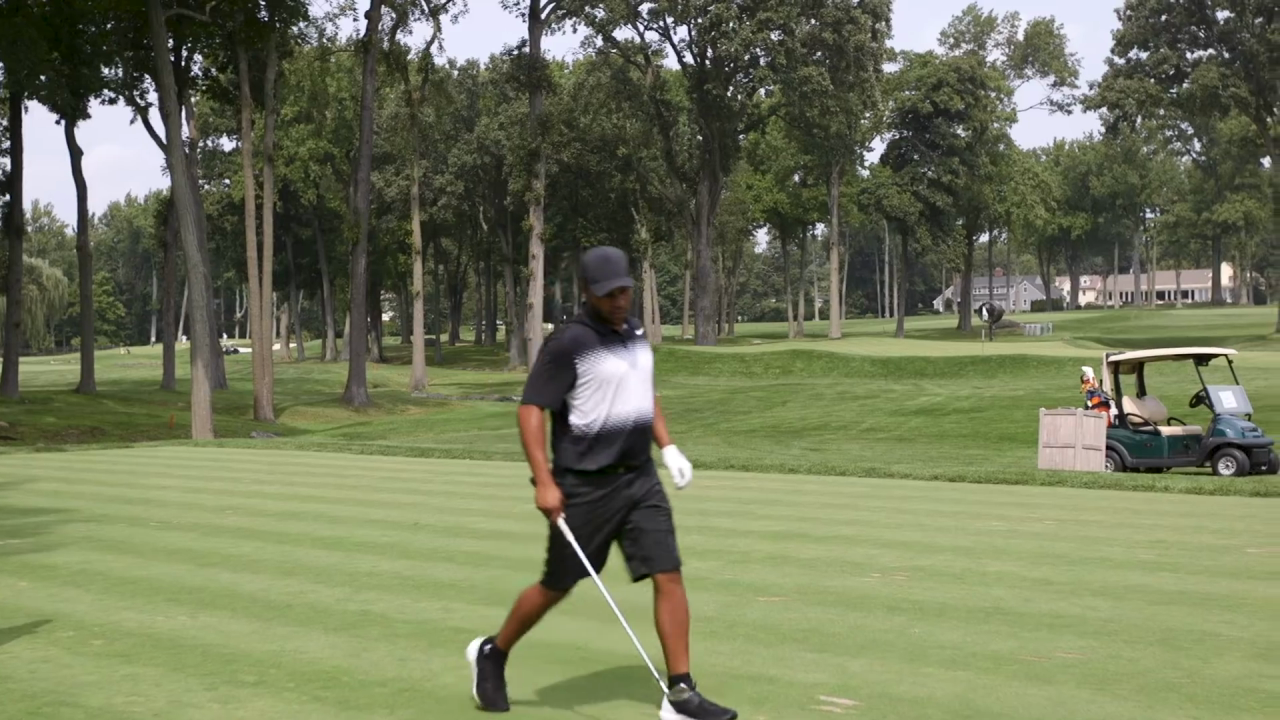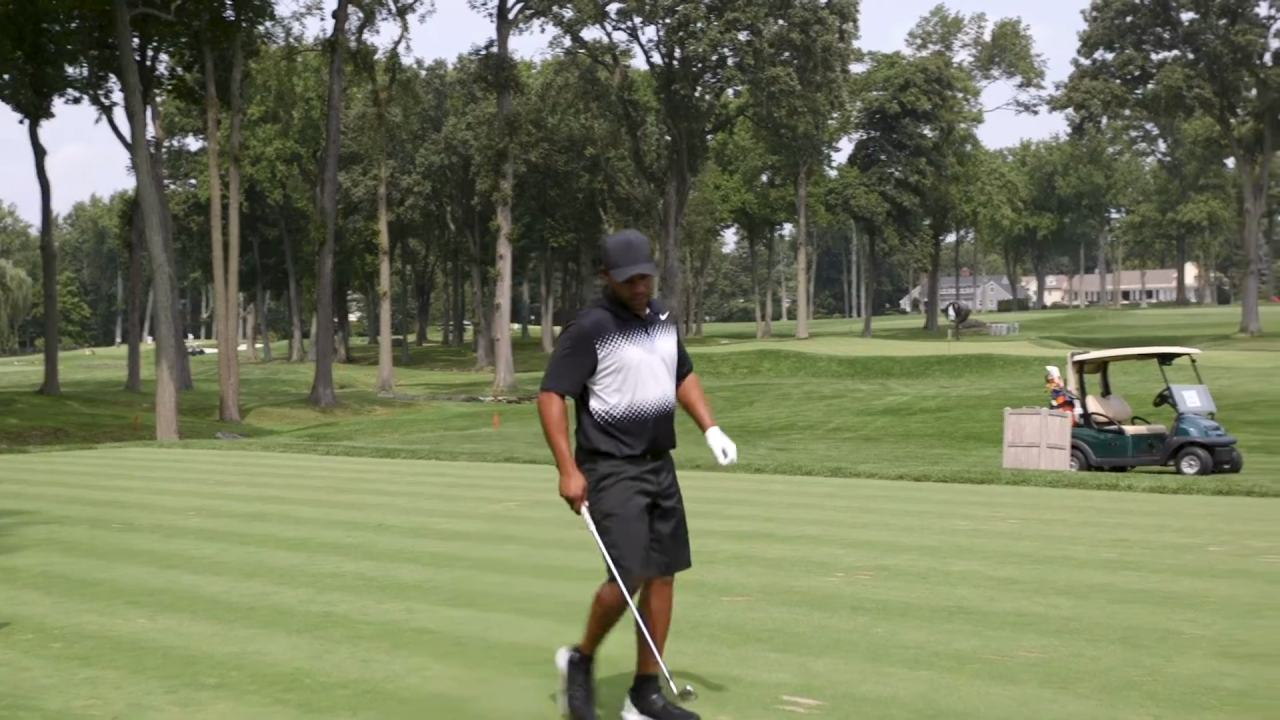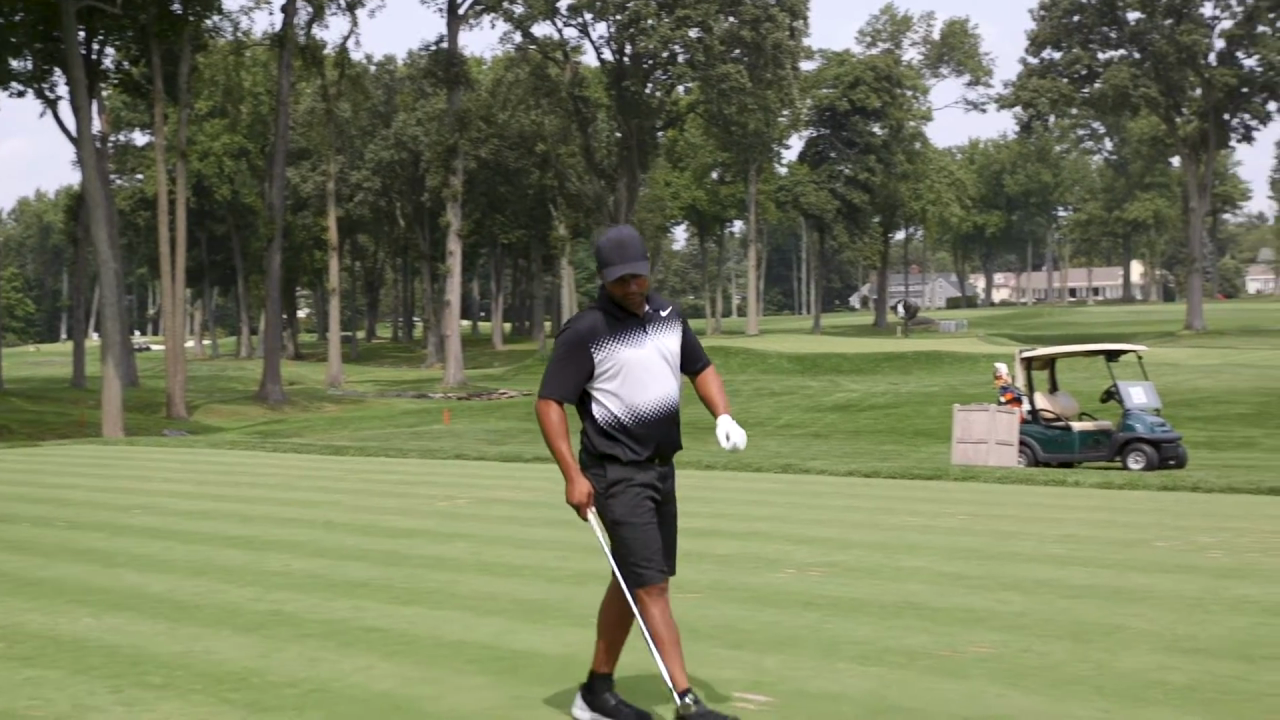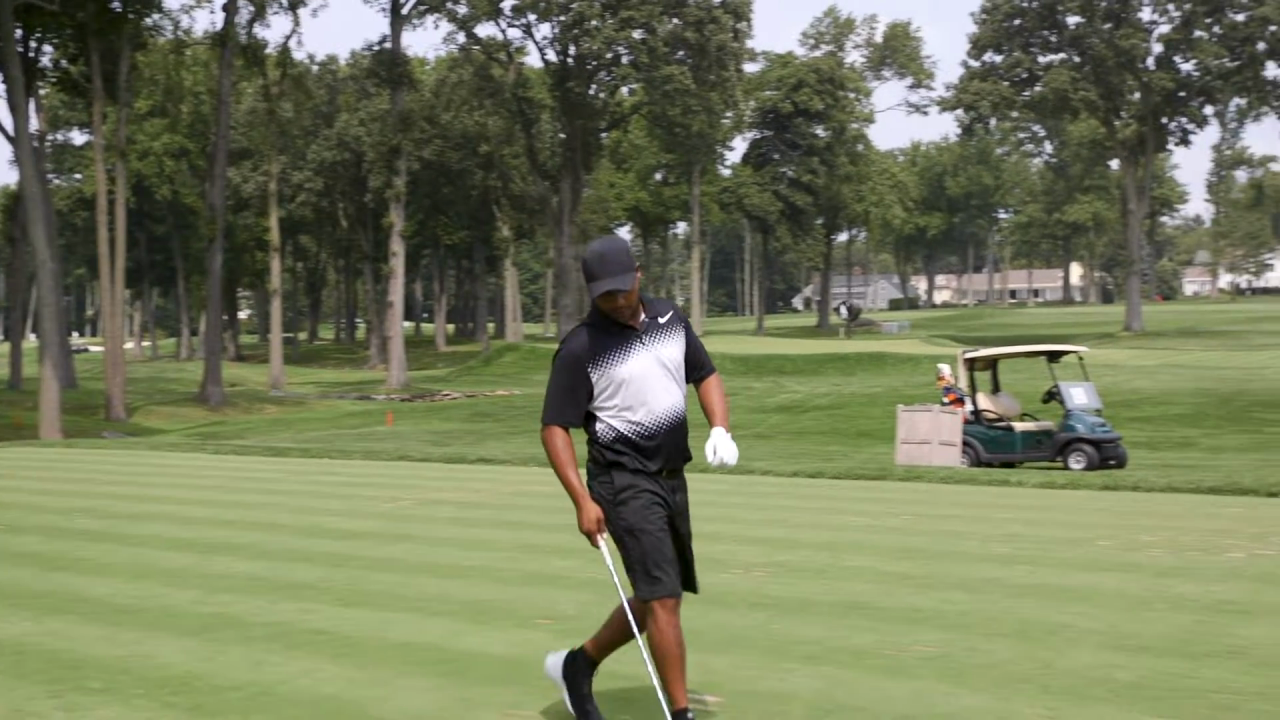
dt=0.4s
person 1, frame 1
left shoulder: (637, 333)
right shoulder: (569, 343)
right elbow: (530, 409)
left wrist: (668, 447)
right wrist: (544, 481)
left hip: (640, 479)
right hip: (586, 485)
left knee: (669, 575)
right knee: (556, 583)
right ankle: (492, 653)
person 1, frame 2
left shoulder: (663, 317)
right shoulder: (589, 327)
left elbow: (684, 377)
right elbow: (550, 396)
left wrist: (711, 429)
right wrist: (568, 469)
left hip: (660, 466)
right hip: (610, 470)
left knee: (662, 577)
right knee: (629, 578)
right ankle: (580, 657)
person 1, frame 3
left shoulder: (667, 313)
right shoulder: (585, 330)
left elbow: (701, 368)
right elbow: (549, 402)
left wrist: (724, 416)
right wrist: (573, 475)
left hip: (660, 468)
right hip: (616, 474)
left knee: (630, 582)
right knee: (652, 586)
person 1, frame 4
left shoulder: (670, 316)
right shoulder: (580, 348)
left elbow: (706, 376)
right elbow: (555, 427)
left wrist: (720, 430)
right wrist: (582, 500)
left hip: (673, 477)
right hip: (625, 483)
left knee: (659, 596)
right knee: (662, 597)
left ankle: (575, 666)
